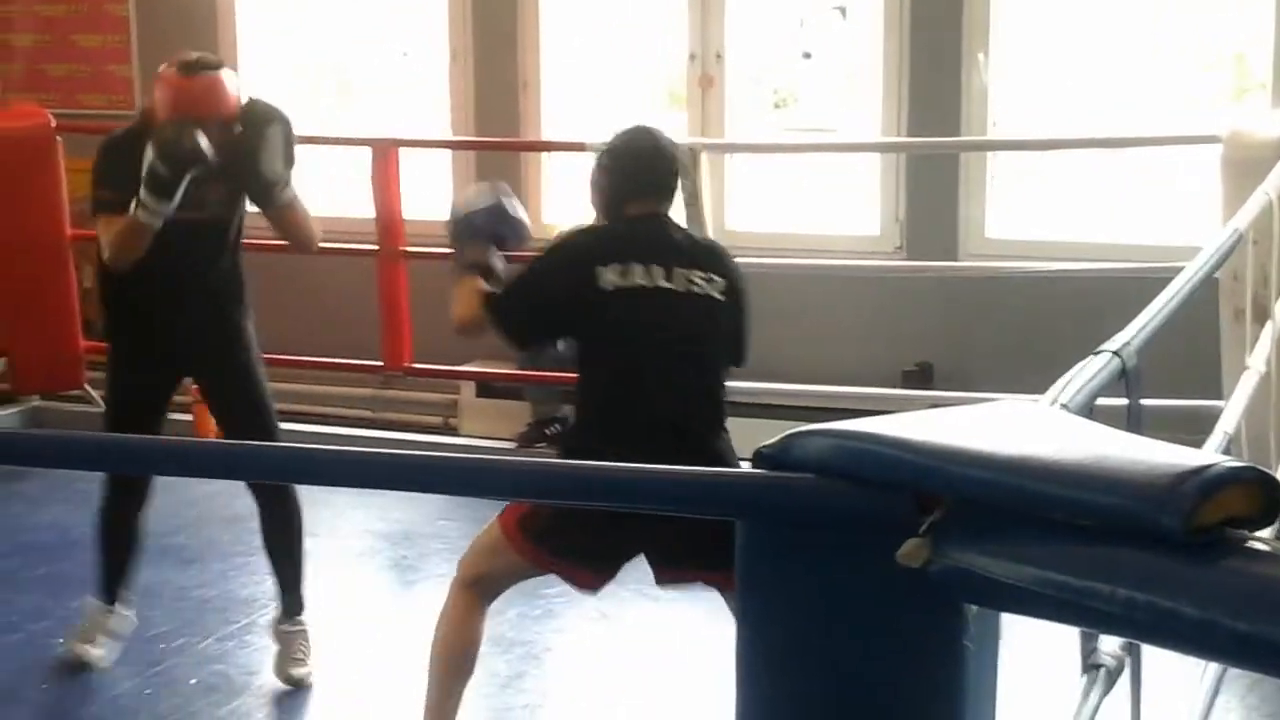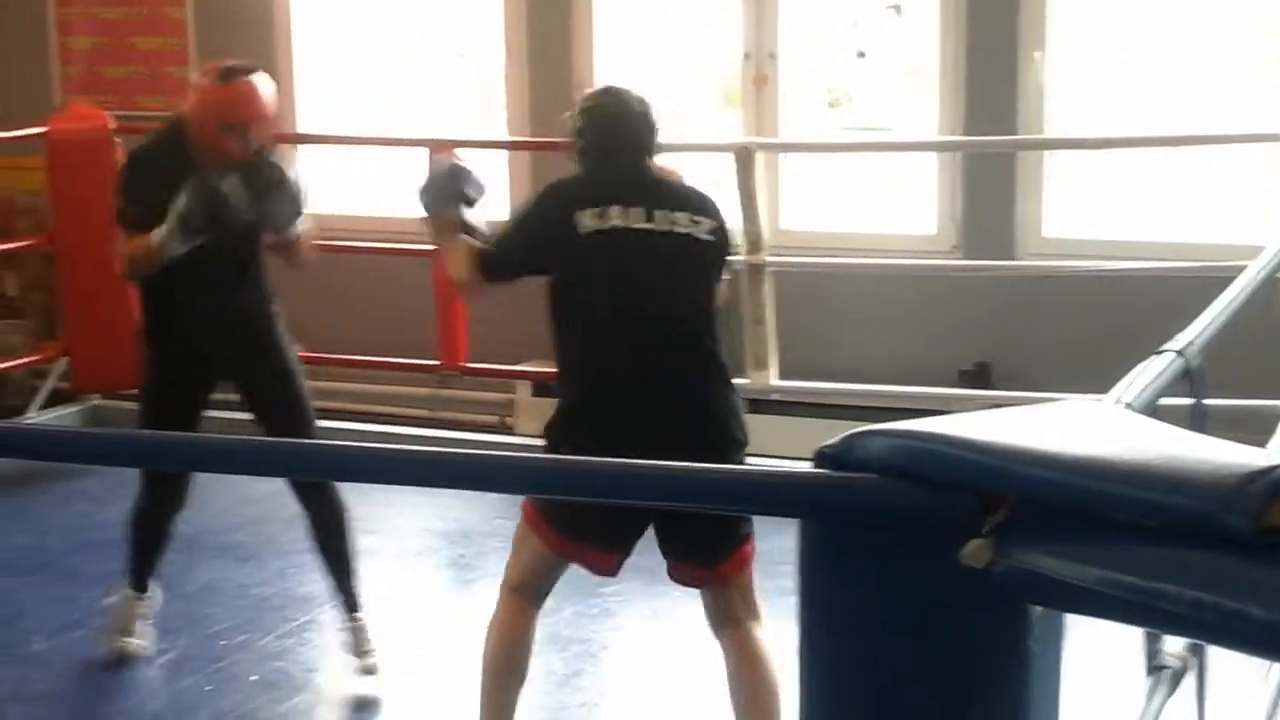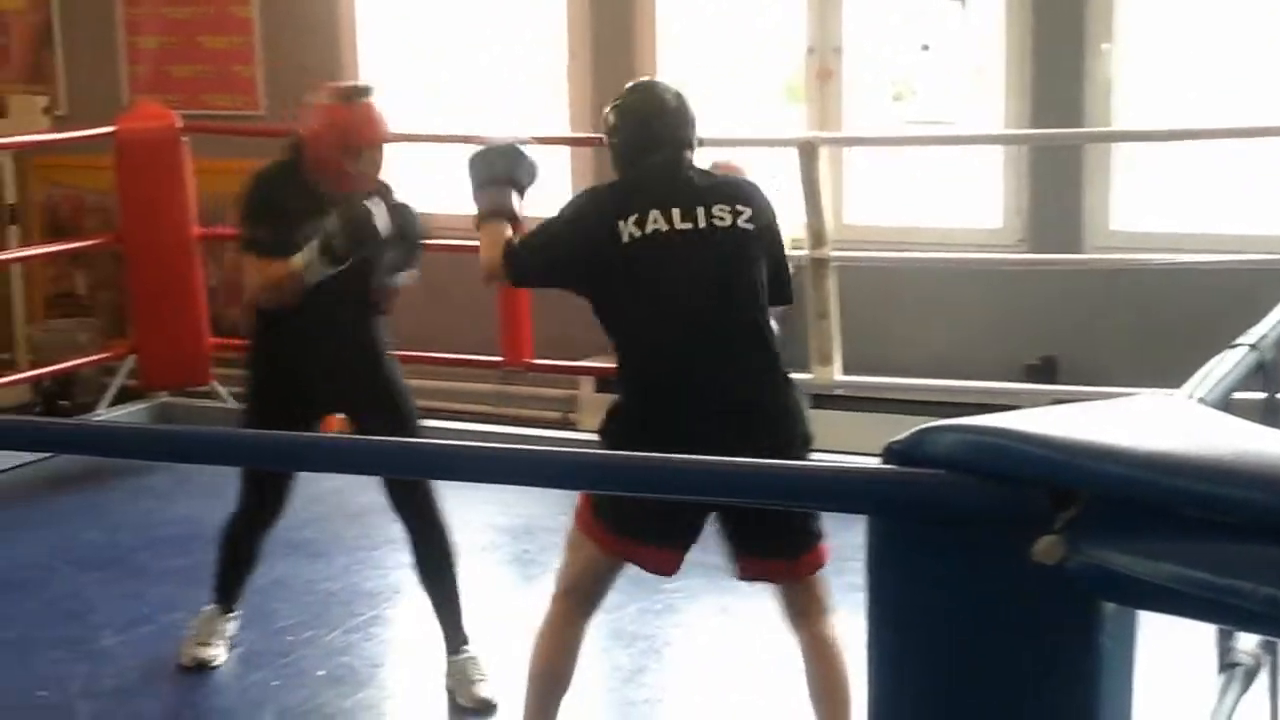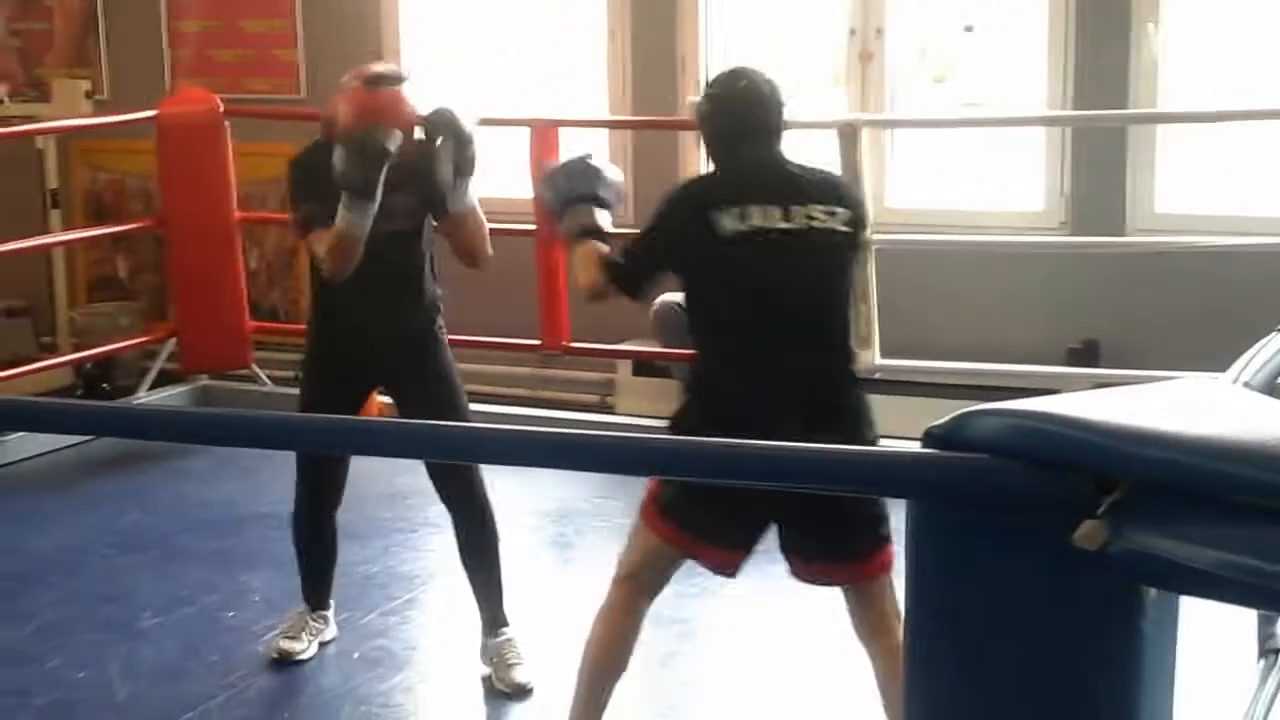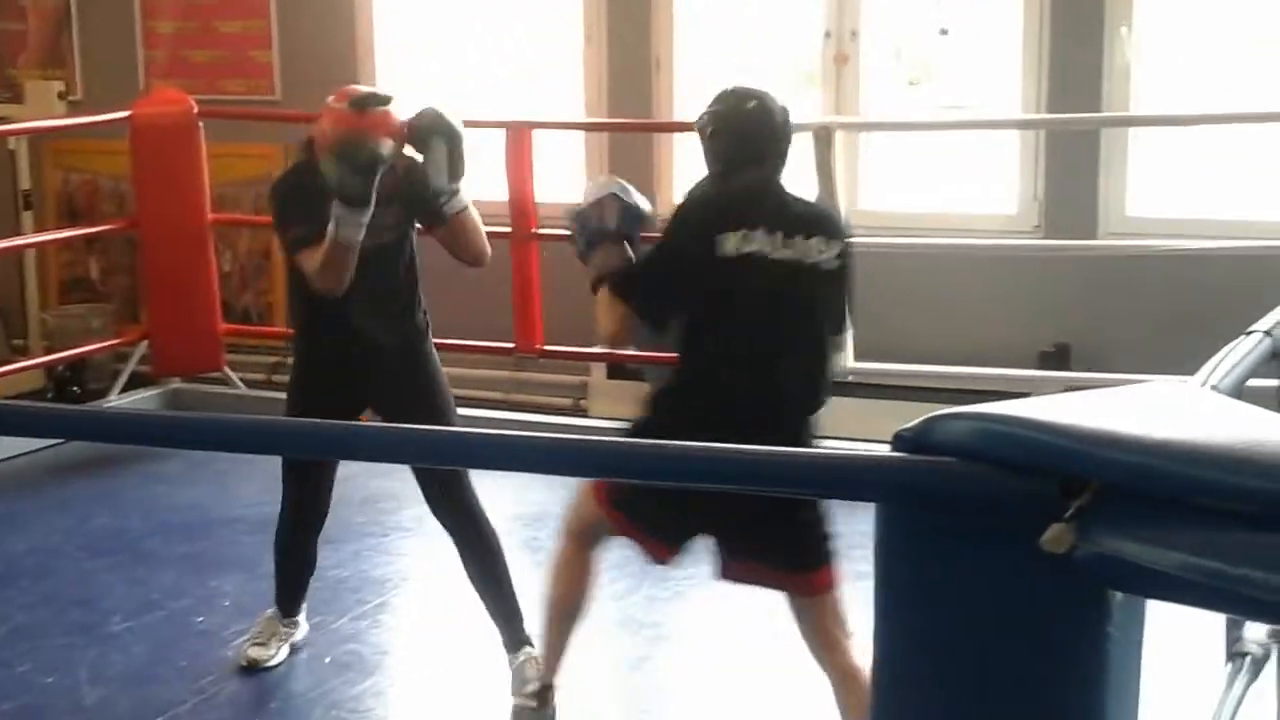
dt=0.3s
person 1, frame 1
left shoulder: (586, 251)
right shoulder: (718, 266)
left elbow: (470, 315)
left wrist: (473, 252)
right hip: (703, 477)
left knee: (472, 583)
person 1, frame 2
left shoulder: (566, 202)
right shoulder: (702, 211)
left elbow: (466, 272)
left wrist: (450, 224)
left hip: (600, 438)
right hip: (706, 437)
left knee: (522, 593)
right knee: (737, 622)
person 1, frame 3
left shoulder: (604, 209)
right shoulder: (747, 200)
left elbow: (497, 265)
left wrist: (495, 201)
left hip: (657, 438)
right hip: (765, 433)
left knee: (573, 597)
right knee: (811, 617)
person 1, frame 4
left shoulder: (704, 201)
right shoulder: (837, 199)
left elbow: (596, 281)
left wrist: (582, 218)
left hip: (729, 433)
right hip: (836, 434)
left knee: (633, 581)
right knee: (881, 623)
person 1, frame 5
left shoulder: (704, 214)
right shoulder: (827, 230)
left elbow: (617, 326)
left wrist: (605, 256)
left hip: (687, 436)
right hip: (783, 451)
left knee: (581, 529)
right knee: (832, 641)
person 2, frame 1
left shoulder: (236, 150)
right shoulder: (122, 154)
left elbow: (305, 238)
right elbow: (117, 254)
left wrist: (273, 174)
right wrist: (159, 190)
left hip: (222, 330)
right hip: (142, 335)
left knee: (271, 474)
right knee: (127, 482)
left ankle: (290, 620)
right ankle: (108, 608)
person 2, frame 2
left shoulder: (253, 168)
right shoulder: (152, 163)
left elbow: (296, 255)
right elbow: (128, 260)
left wrist: (280, 213)
right wrist: (177, 226)
left hip: (253, 328)
right hip: (179, 339)
left knee: (310, 471)
right knee: (164, 483)
left ankle: (351, 608)
right ankle: (137, 597)
person 2, frame 3
left shoulder: (372, 199)
right shoulder: (272, 190)
left elbow: (381, 304)
right elbow: (262, 291)
left wrist: (396, 262)
right wrist: (325, 252)
left hip: (359, 355)
right hip: (284, 365)
left knee: (416, 500)
right knee: (260, 504)
left ankle: (458, 650)
right ankle: (221, 612)
person 2, frame 4
left shoulder: (419, 162)
right shoulder: (311, 168)
left elbow: (476, 253)
right elbow: (332, 260)
left wrist: (456, 181)
right wrist: (360, 194)
left hip: (413, 338)
right hip: (338, 345)
left knee: (462, 488)
right knee: (317, 490)
left ankle: (497, 633)
right ankle: (317, 612)
person 2, frame 5
left shoulder: (404, 175)
right shoulder: (295, 190)
left elbow: (477, 256)
right elbow: (328, 280)
left wrist: (445, 183)
right wrist: (352, 204)
left hip: (404, 353)
right hip: (327, 363)
left knee: (456, 502)
right knee: (302, 505)
left ankle: (520, 644)
right ankle: (287, 616)
